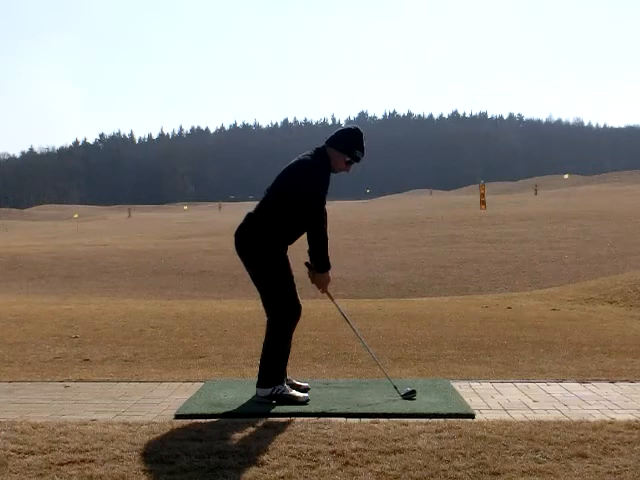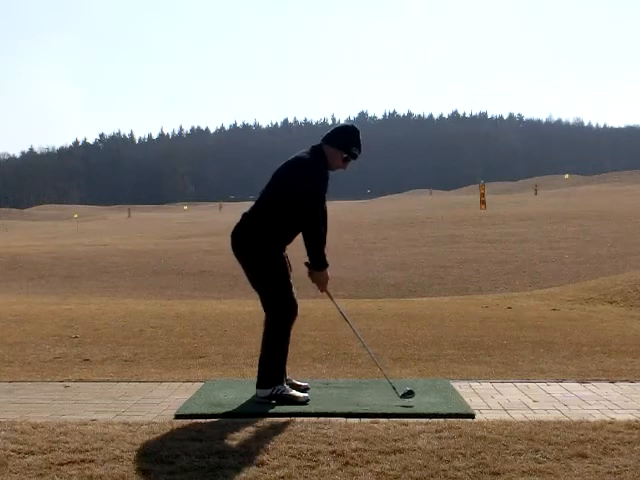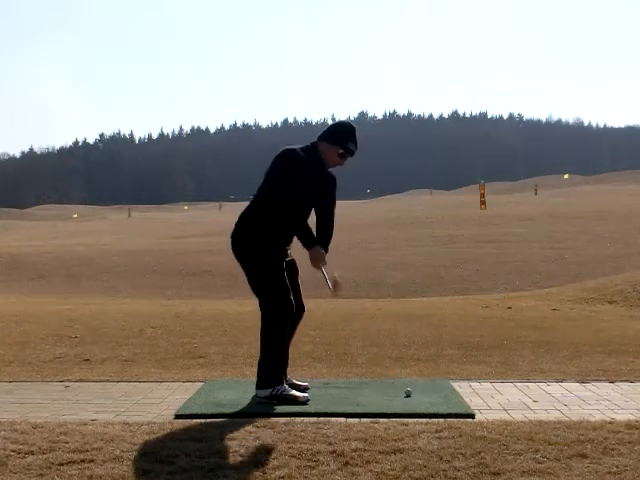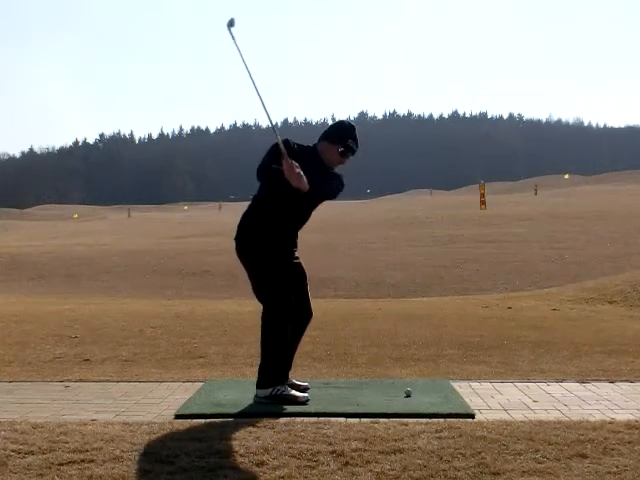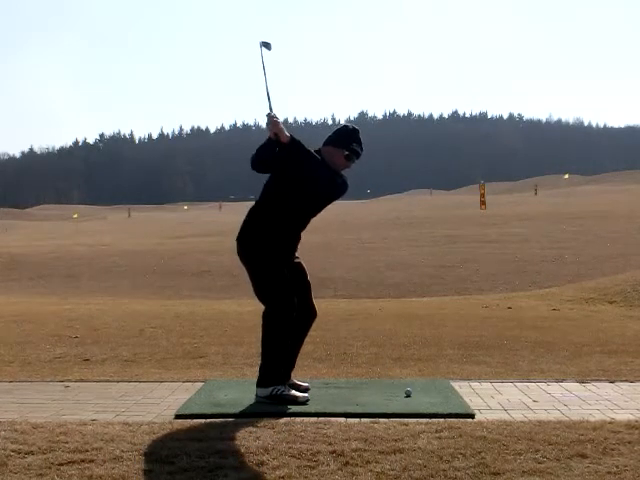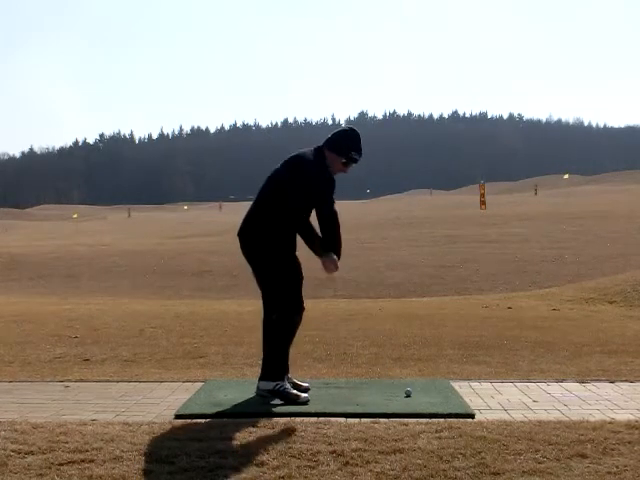
dt=0.7s
person 1, frame 1
left shoulder: (313, 167)
right shoulder: (312, 170)
left elbow: (314, 220)
right elbow: (315, 222)
left wrist: (317, 263)
right wrist: (322, 267)
left hip: (264, 242)
right hip: (259, 243)
left knee: (285, 310)
right knee: (286, 310)
left ankle: (277, 376)
right ankle: (269, 384)
person 1, frame 2
left shoulder: (315, 169)
right shoulder: (307, 168)
left elbow: (317, 218)
right elbow: (310, 221)
left wrist: (316, 263)
right wrist: (319, 265)
left hip: (267, 243)
right hip: (255, 242)
left knee: (285, 308)
right knee: (282, 308)
left ankle: (277, 375)
right ankle: (268, 384)
person 1, frame 3
left shoulder: (326, 179)
right shoulder: (292, 158)
left elbow: (326, 216)
right elbow: (288, 208)
left wrist: (321, 248)
right wrist: (311, 246)
left hip: (276, 244)
right hip: (253, 241)
left knee: (294, 308)
right knee: (279, 307)
left ankle: (278, 375)
right ankle: (268, 384)
person 1, frame 4
left shoulder: (334, 179)
right shoulder: (288, 149)
left elbow: (324, 190)
right elbow: (264, 172)
left wrist: (304, 184)
right wrist: (285, 174)
left hip: (284, 245)
right hip: (255, 240)
left knee: (301, 311)
right knee: (279, 306)
left ankle: (280, 375)
right ankle: (268, 384)
person 1, frame 5
left shoulder: (337, 184)
right shoulder: (291, 156)
left elbow: (316, 171)
right elbow: (258, 163)
left wrist: (287, 139)
right wrist: (274, 139)
left hip: (284, 248)
right hip: (257, 242)
left knee: (305, 312)
right knee: (282, 307)
left ankle: (282, 375)
right ankle: (269, 384)
person 1, frame 6
left shoulder: (323, 177)
right shoulder: (305, 165)
left elbow: (328, 217)
right elbow: (298, 215)
left wrist: (332, 253)
right wrist: (324, 253)
left hip: (259, 238)
right hip: (267, 239)
left knee: (277, 306)
right knee: (290, 306)
left ankle: (276, 374)
right ankle: (271, 379)
